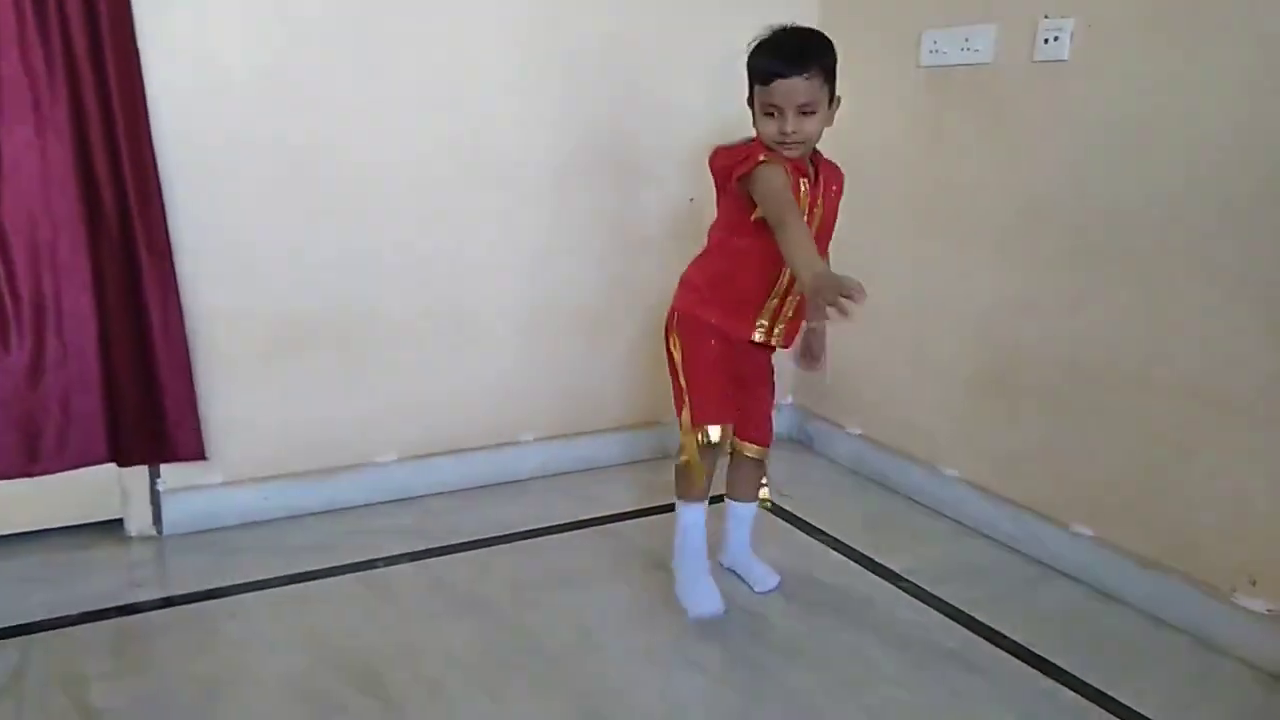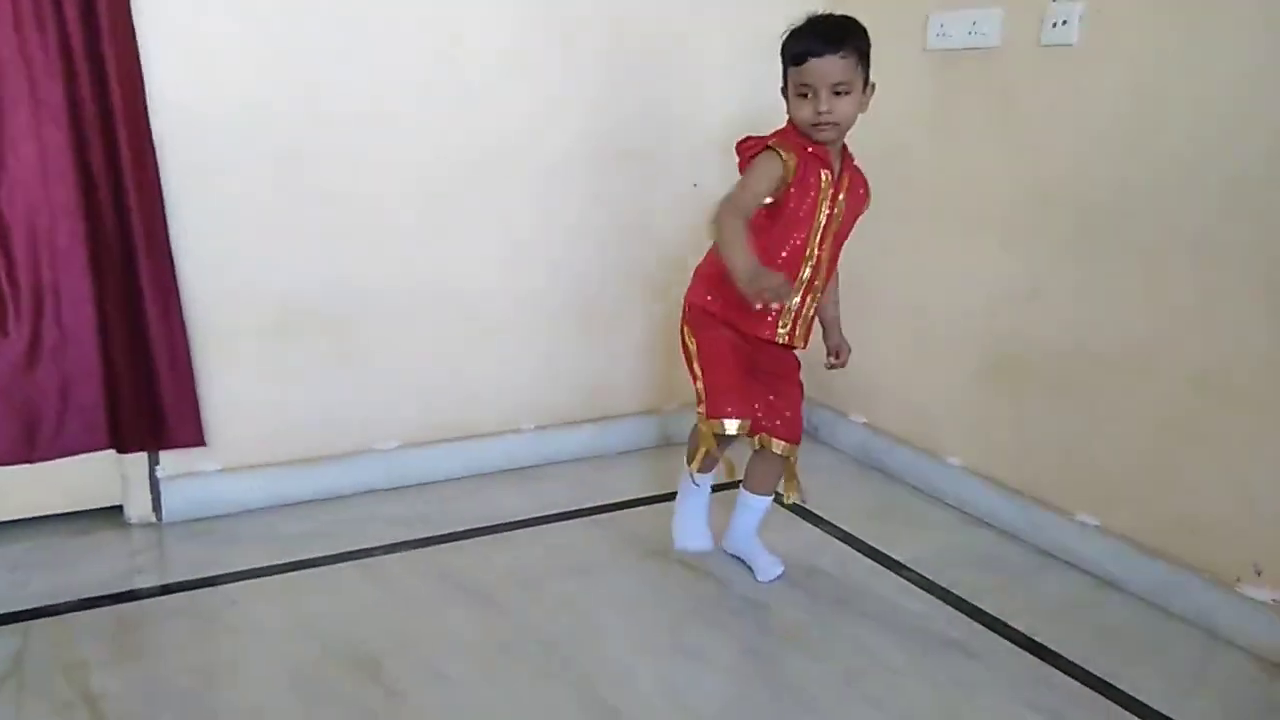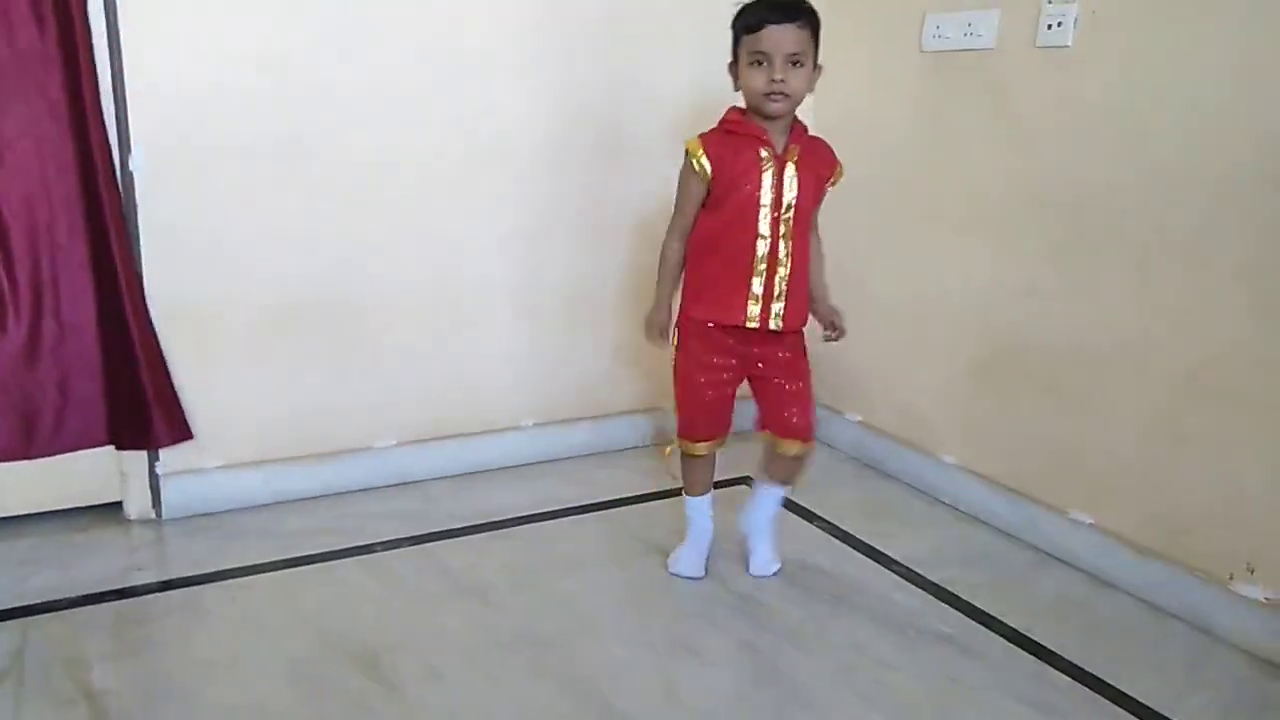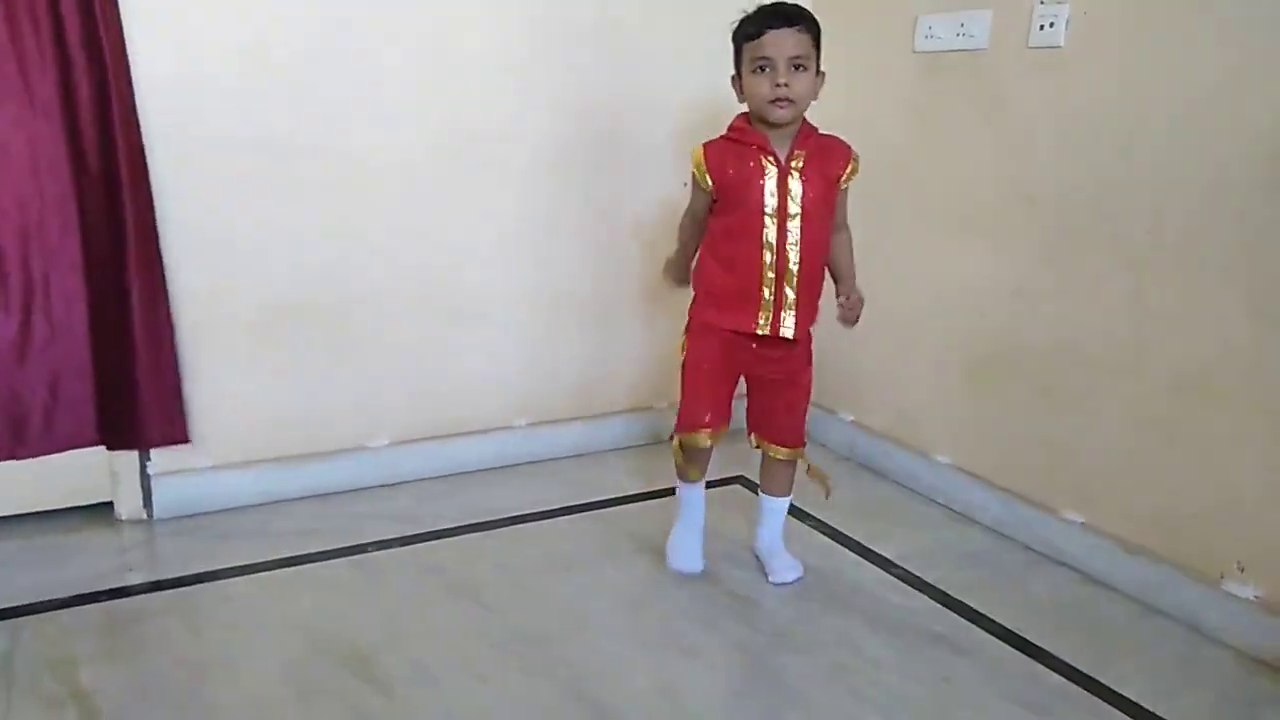
dt=0.5s
person 1, frame 1
left shoulder: (829, 178)
right shoulder: (759, 169)
right elbow: (786, 222)
left wrist: (813, 325)
right wrist: (816, 280)
left hip: (758, 334)
right hip: (703, 321)
left knee: (755, 441)
right knee: (707, 432)
left ankle: (737, 546)
right ankle: (690, 556)
person 1, frame 2
left shoulder: (854, 185)
right shoulder: (778, 157)
right elbow: (729, 217)
left wrist: (832, 329)
right wrist: (751, 274)
left hip: (779, 332)
right hip: (720, 316)
left knee: (782, 433)
right knee: (727, 417)
left ankle: (742, 534)
right ankle: (692, 492)
person 1, frame 3
left shoulder: (819, 159)
right shoulder: (711, 152)
right elbow: (679, 232)
left wrist: (823, 303)
right wrist: (662, 302)
left hip: (781, 328)
right hip: (709, 323)
left knee: (794, 435)
right knee: (700, 434)
left ankle: (760, 524)
right ankle: (696, 537)
person 1, frame 4
left shoulder: (833, 160)
right shoulder: (718, 158)
left wrist: (848, 285)
right wrist: (681, 262)
left hip: (790, 330)
right hip: (719, 321)
left knee: (783, 437)
right knee: (697, 432)
left ankle: (770, 538)
right ankle: (689, 520)
